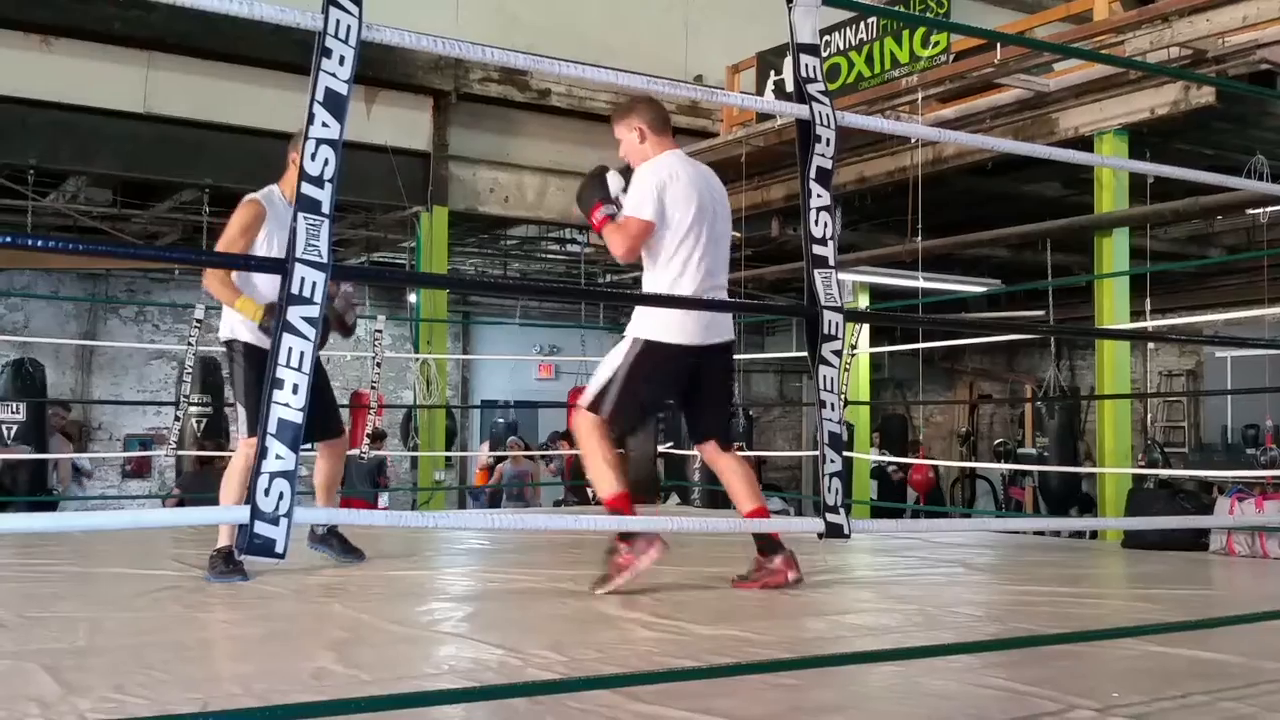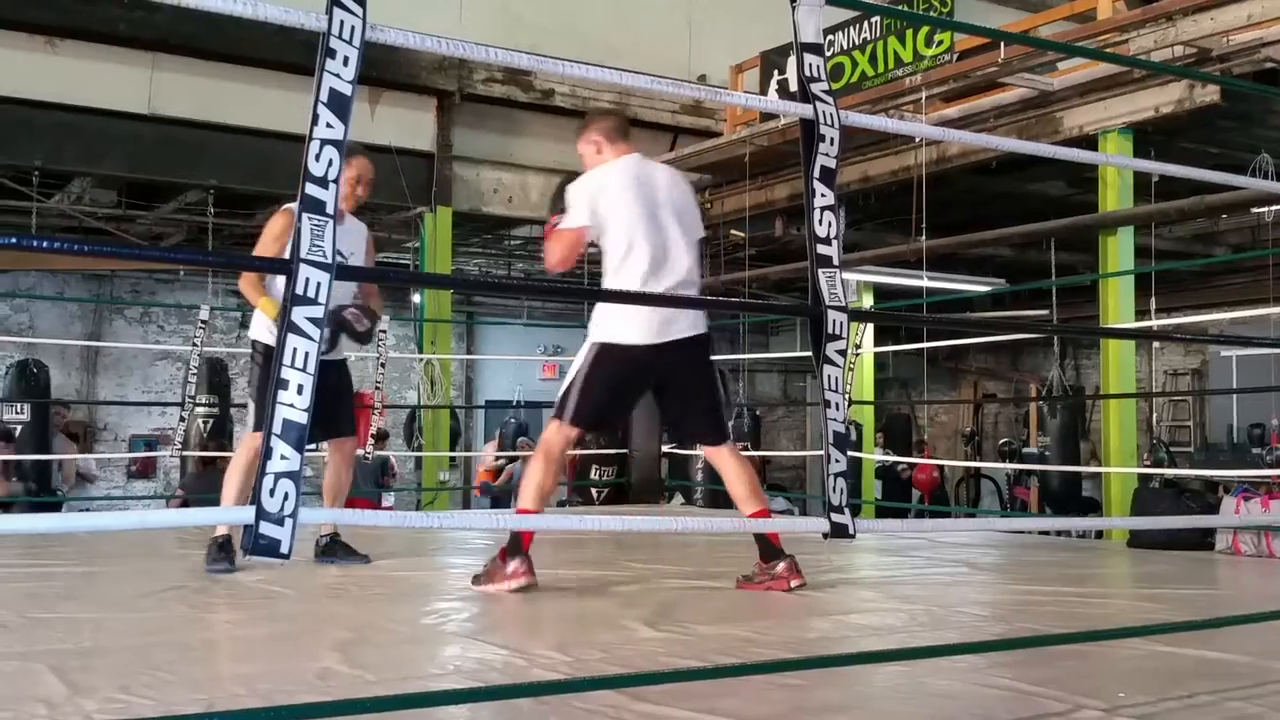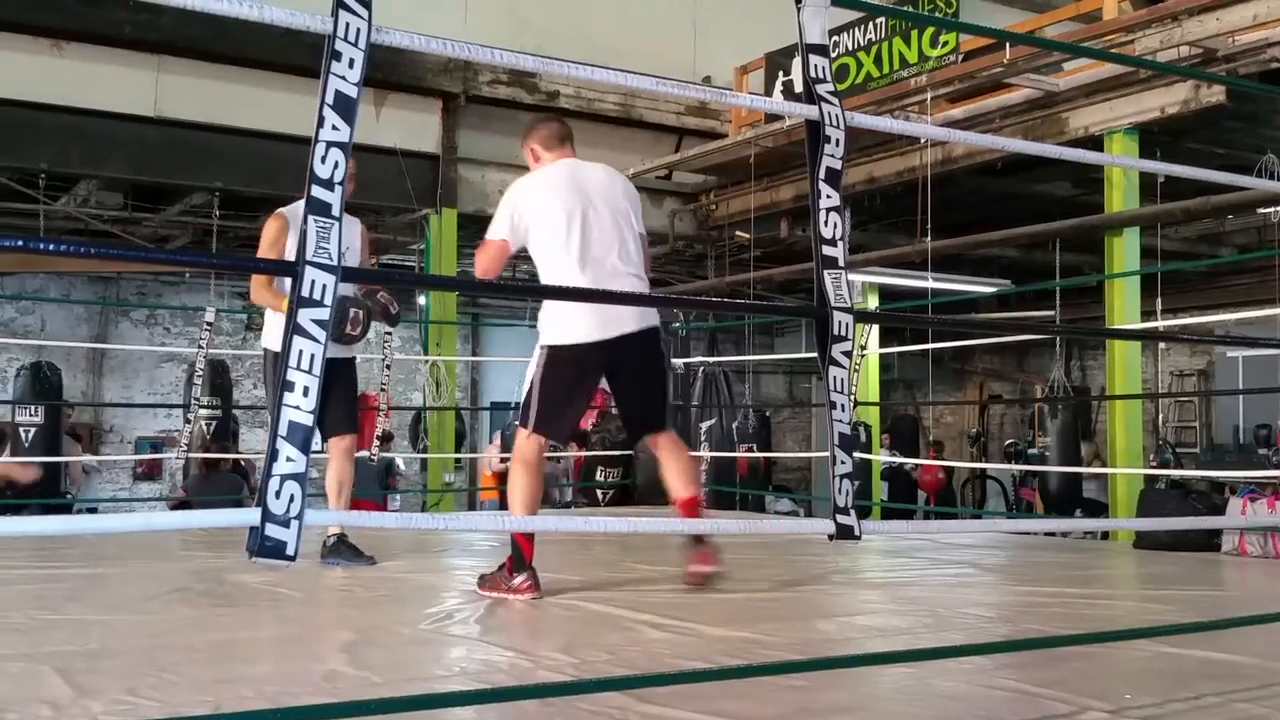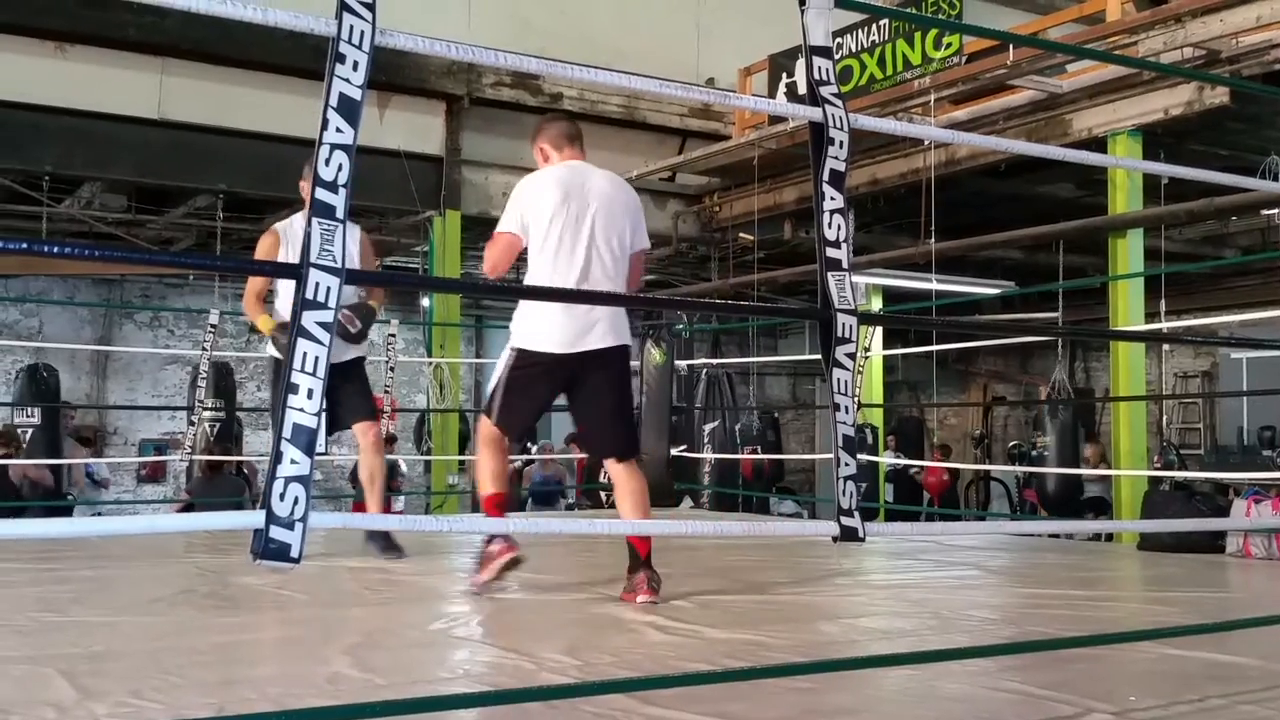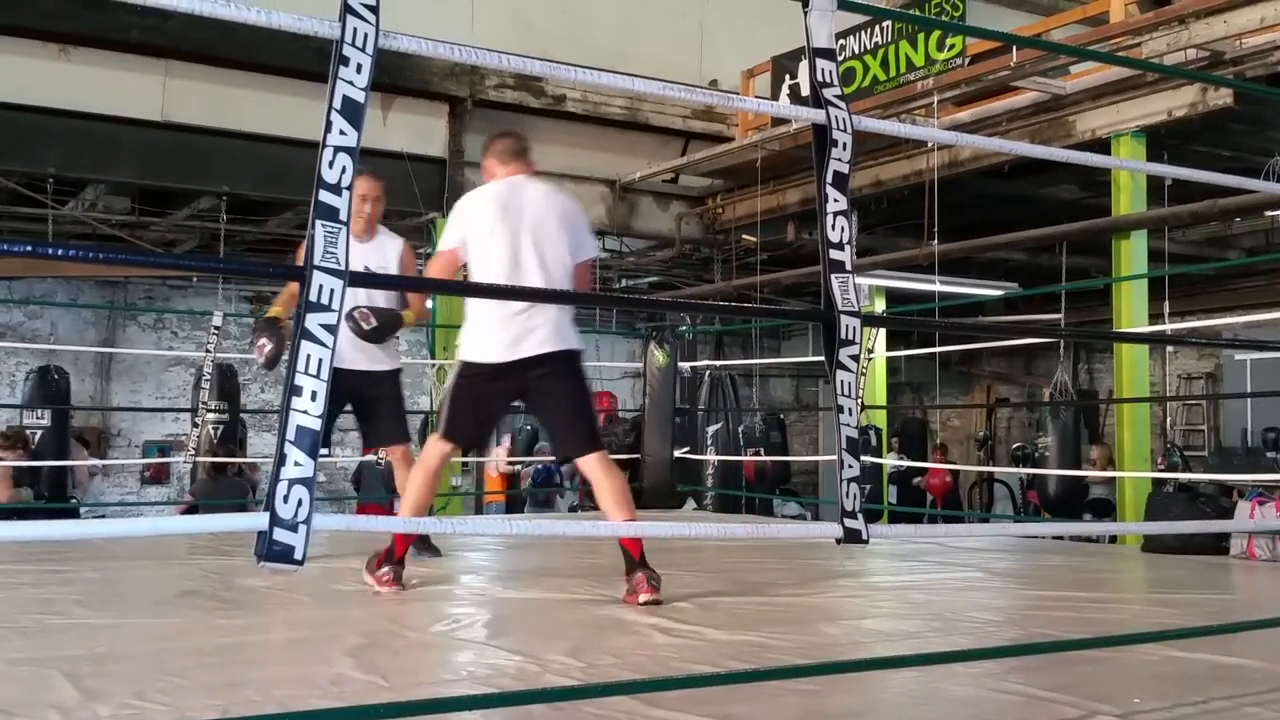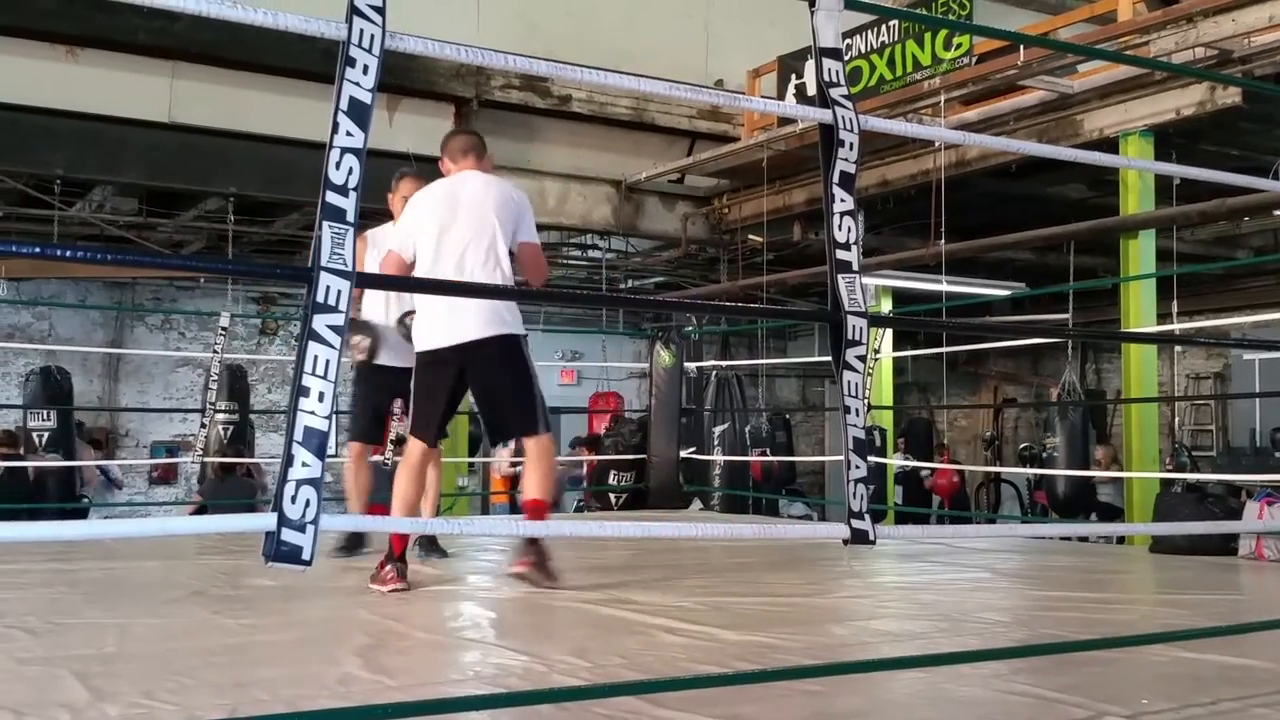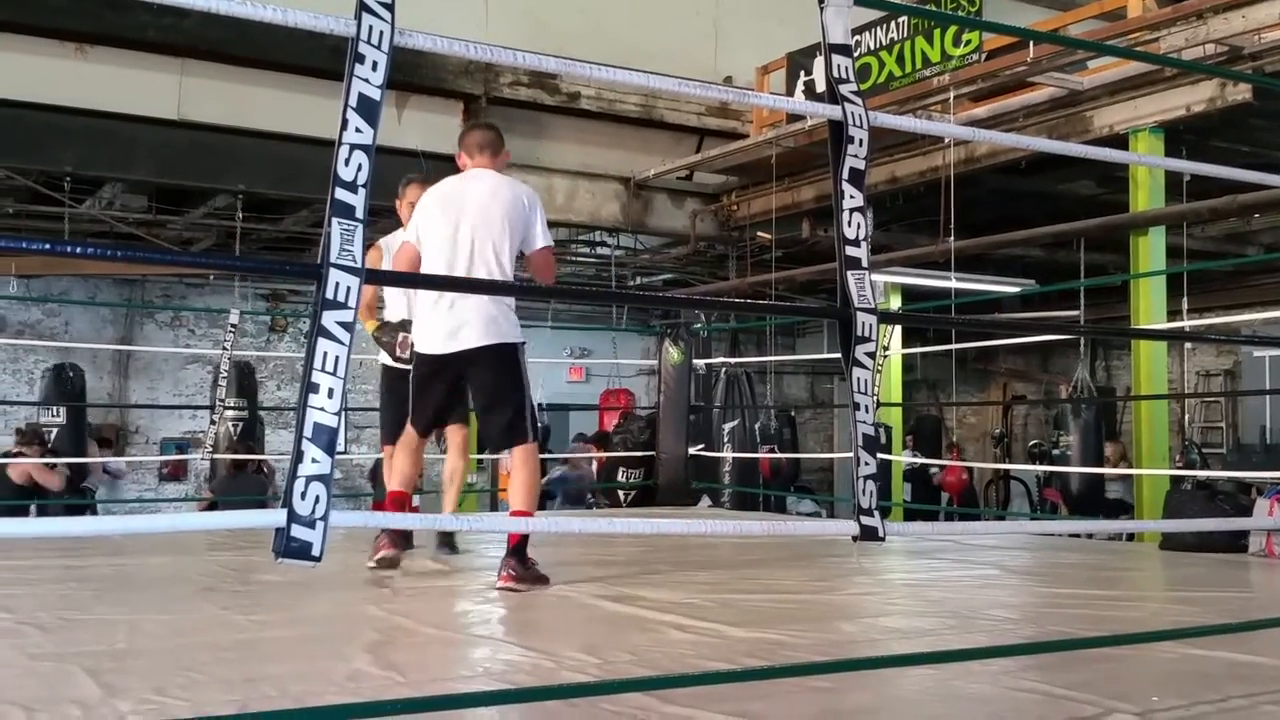
dt=0.3s
person 1, frame 1
left shoulder: (652, 173)
right shoulder: (709, 178)
left elbow: (626, 248)
left wrist: (600, 211)
left hip: (663, 328)
right hip: (715, 330)
left knee: (589, 418)
right knee: (715, 446)
left ankle: (632, 537)
right ankle: (774, 556)
person 1, frame 2
left shoulder: (596, 183)
right shoulder: (677, 181)
left elbow: (558, 260)
left wrist: (556, 224)
left hip: (625, 330)
right hip: (686, 328)
left knee: (557, 435)
right knee: (717, 444)
left ankle: (516, 557)
right ankle: (776, 559)
person 1, frame 3
left shoulder: (526, 188)
right shoulder: (615, 181)
left elbow: (485, 268)
left wrist: (524, 239)
left hip: (571, 330)
right hip: (637, 323)
left knee: (531, 445)
right knee: (660, 434)
left ankle: (520, 569)
right ankle: (699, 543)
person 1, frame 4
left shoulder: (536, 184)
right shoulder: (625, 192)
left elbow: (494, 265)
right elbow: (633, 279)
left wrist: (518, 239)
left hip: (542, 336)
right hip: (608, 338)
left knee: (491, 432)
right knee: (621, 459)
left ankle: (499, 537)
right ankle: (642, 571)
person 1, frame 5
left shoulder: (475, 202)
right shoulder: (567, 206)
left elbow: (435, 279)
right elbow: (581, 285)
left wrist: (463, 264)
left hip: (487, 348)
right hip: (553, 346)
left knee: (439, 448)
right knee: (593, 458)
left ankle: (391, 562)
right ankle: (639, 570)
person 1, frame 6
left shoulder: (421, 199)
right shoulder: (510, 194)
left elbow: (391, 275)
right elbow: (537, 274)
left hip: (433, 335)
right hip: (494, 331)
left knee: (420, 445)
right knee: (537, 438)
left ankle: (394, 562)
right ankle: (531, 545)
person 1, frame 7
left shoulder: (434, 195)
right shoulder: (521, 196)
left elbow: (403, 270)
right elbow: (545, 276)
left hip: (433, 334)
right hip: (492, 333)
left knee: (416, 431)
right knee: (521, 445)
right ankle: (516, 558)
person 2, frame 1
right shoulder: (257, 208)
right elbow: (214, 276)
left wrist: (338, 309)
right wrist: (259, 314)
right hip: (253, 344)
left knee: (334, 442)
right knee: (253, 442)
left ankle: (323, 528)
right ankle: (223, 549)
person 2, frame 2
left shoulder: (362, 235)
right shoulder: (290, 219)
left elbow: (371, 296)
right elbow: (249, 279)
left wrist: (367, 315)
right wrist: (278, 313)
left hip: (329, 354)
right hip: (276, 346)
left knee: (345, 445)
right knee: (257, 438)
left ankle: (328, 538)
right ankle: (222, 537)
person 2, frame 3
left shoulder: (356, 229)
right shoulder: (284, 222)
left elbow: (368, 285)
right elbow: (260, 289)
left wrist: (380, 303)
left hip: (339, 353)
right hip: (287, 348)
left knee: (345, 443)
left ankle: (336, 540)
person 2, frame 4
left shoulder: (356, 237)
right shoulder: (277, 237)
left elbow: (377, 290)
right elbow: (251, 299)
left wrist: (368, 312)
right wrist: (274, 329)
left hip: (345, 357)
left knee: (370, 434)
left ankle: (377, 525)
person 2, frame 5
left shoulder: (398, 249)
left elbow: (419, 309)
right elbow: (292, 292)
left wrist: (392, 320)
right wrist: (272, 320)
left hip: (378, 368)
right hip: (328, 365)
left knee: (400, 452)
person 2, frame 6
right shoulder: (367, 242)
right elbow: (349, 298)
right hip: (376, 361)
right knee: (358, 448)
left ankle: (426, 533)
right ankle: (357, 528)
person 2, frame 7
right shoulder: (381, 252)
right elbow: (366, 309)
right wrist: (382, 332)
right hip: (399, 363)
left knee: (458, 439)
right knee: (393, 449)
right ankle: (400, 526)
